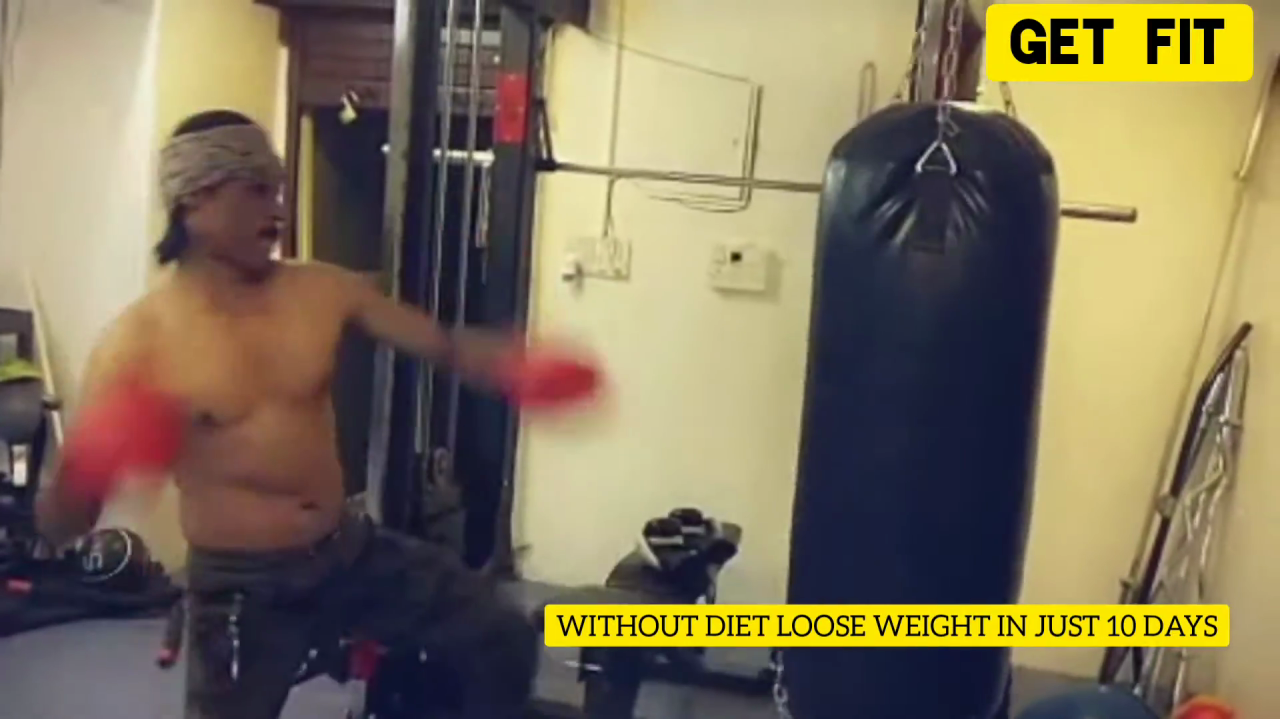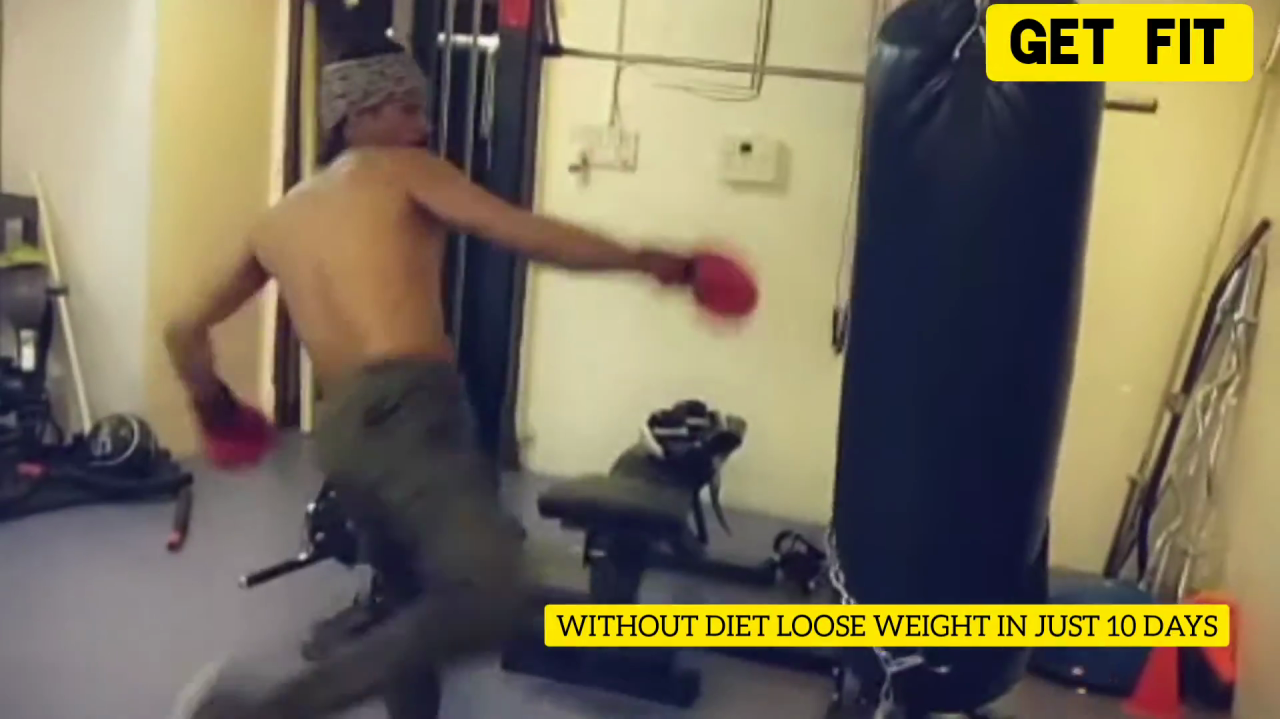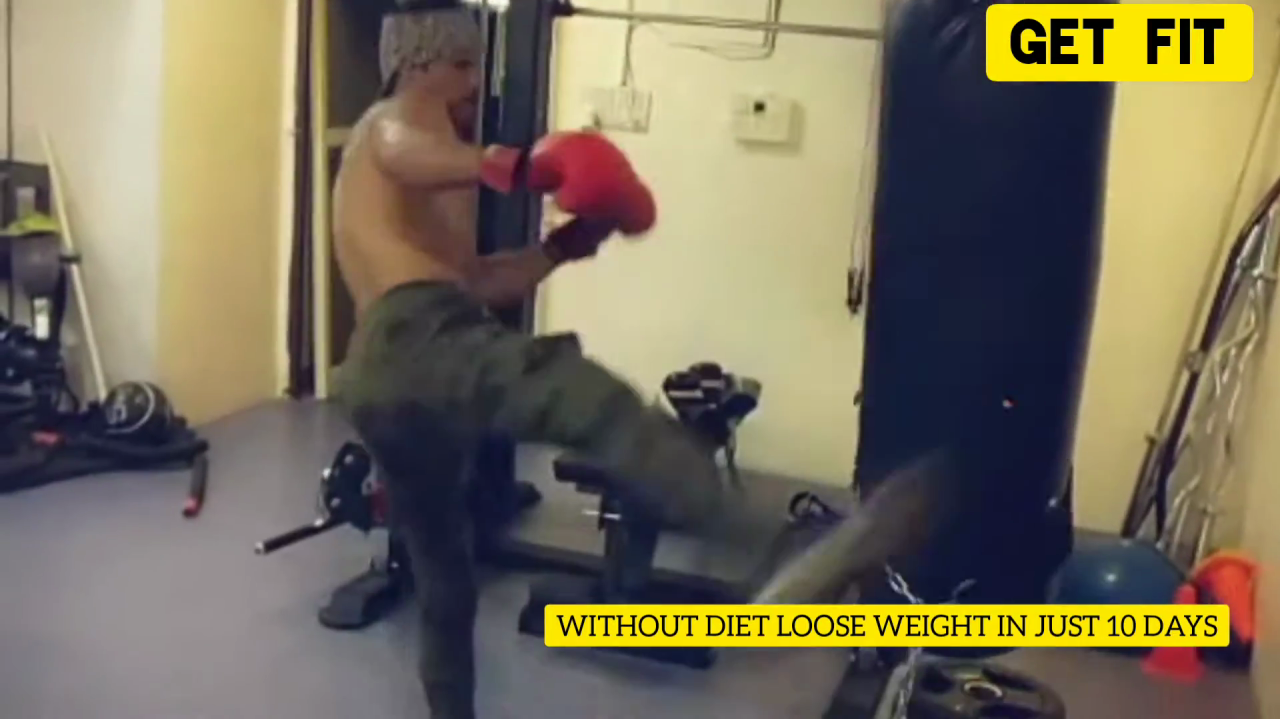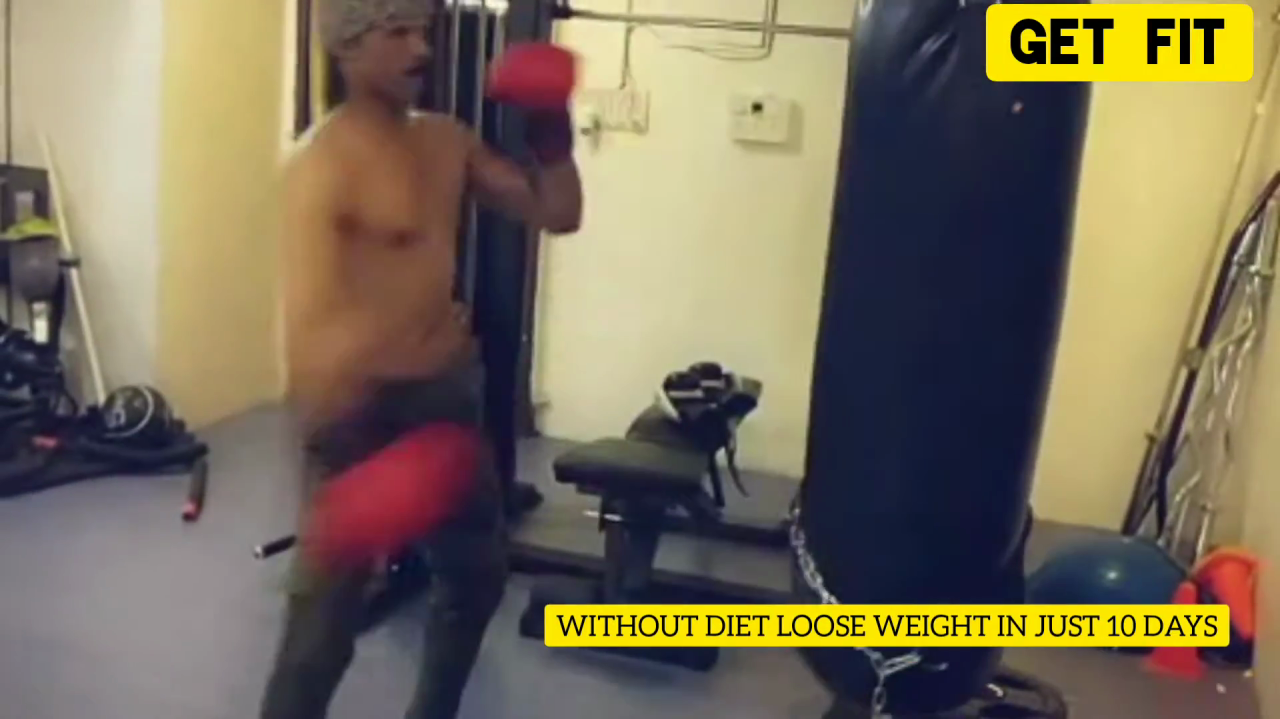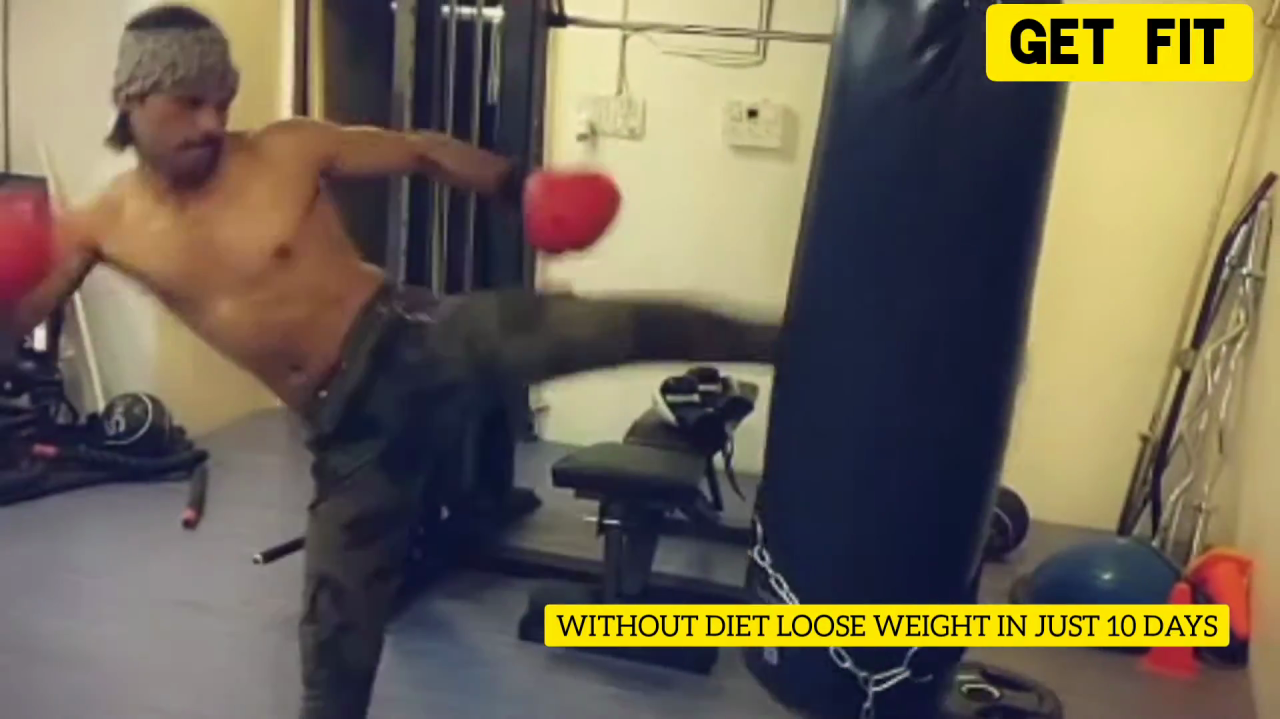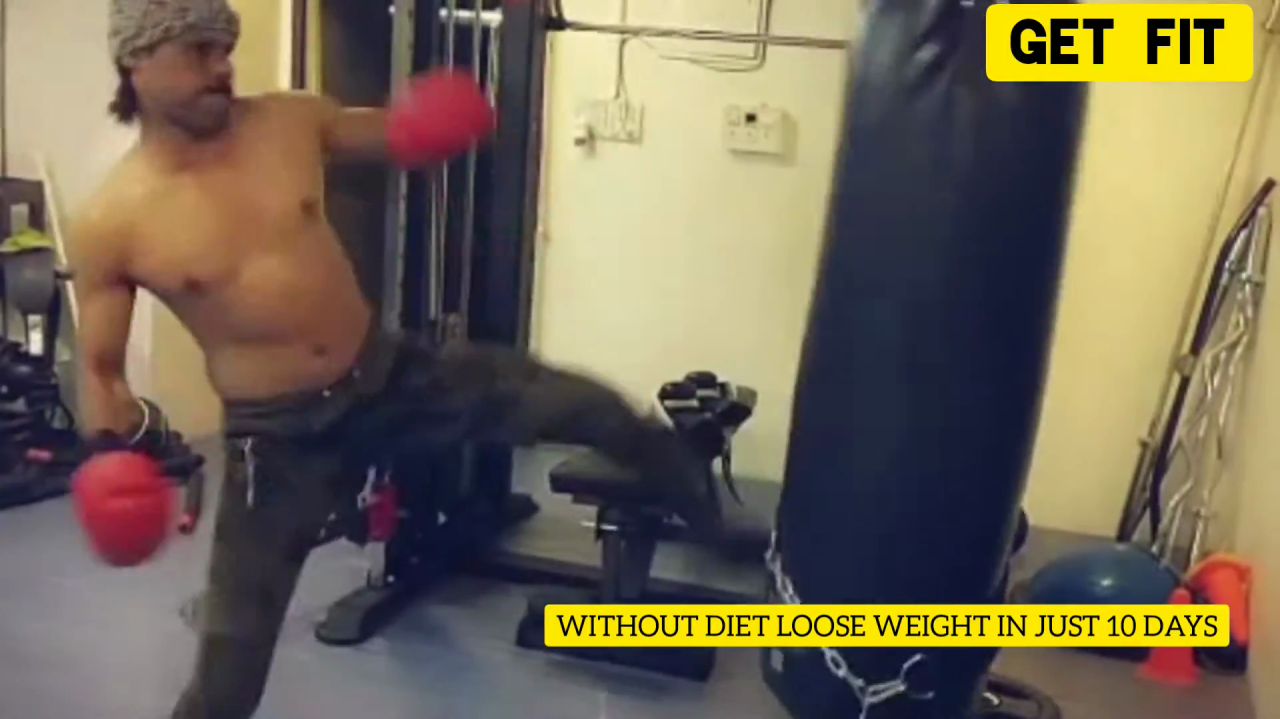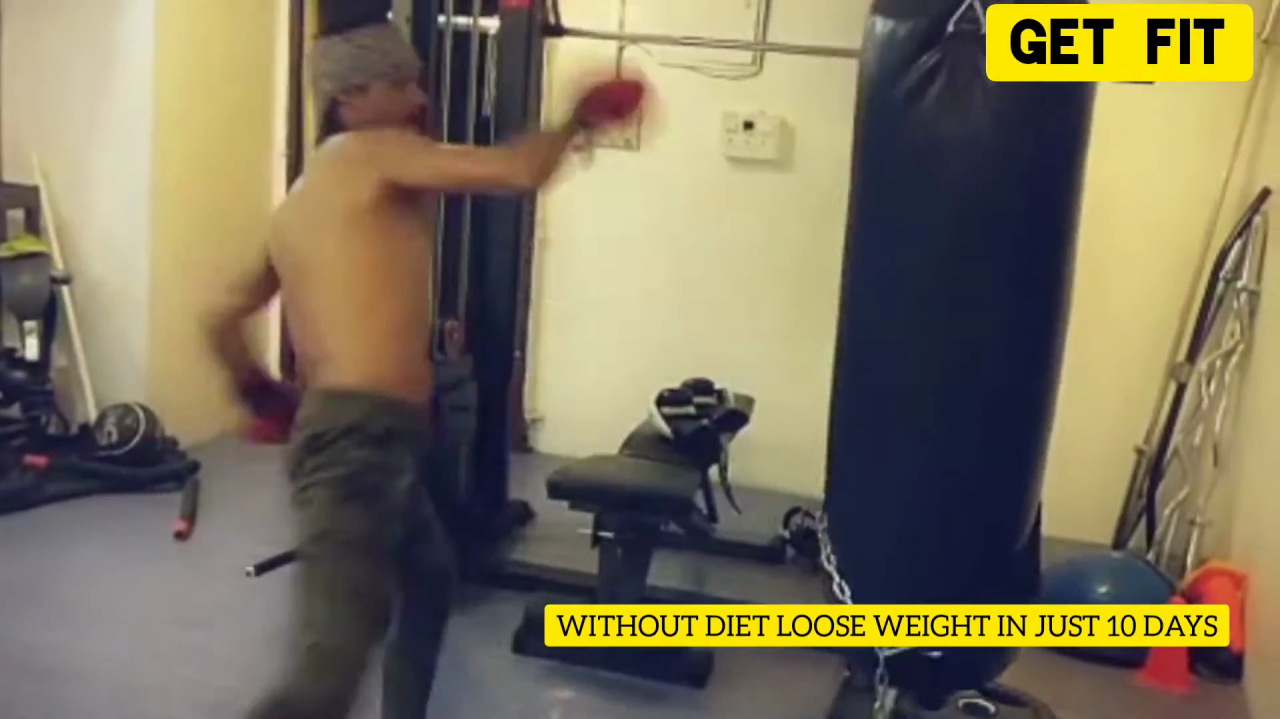
dt=0.3s
person 1, frame 1
left shoulder: (323, 291)
right shoulder: (139, 338)
left elbow: (442, 341)
right elbow: (60, 517)
left wrist: (516, 363)
right wrist: (77, 483)
left hip: (350, 554)
right hip: (240, 589)
left knee: (498, 640)
person 1, frame 2
left shoulder: (278, 219)
right shoulder: (398, 170)
left elbow: (184, 330)
right elbow: (532, 235)
left wrist: (212, 403)
right wrist: (660, 263)
left hip: (354, 422)
right hip: (402, 408)
left knee: (419, 612)
right knee: (487, 600)
person 1, frame 3
right shoulder: (392, 120)
left elbow: (468, 285)
right elbow: (413, 154)
left wrist: (562, 245)
right wrist: (519, 166)
left hip: (374, 372)
right hip: (417, 339)
left knee: (443, 579)
right knee: (613, 416)
person 1, frame 4
left shoulder: (445, 138)
right shoulder: (323, 166)
left elbow: (559, 215)
right elbow: (310, 326)
left wrist: (552, 134)
right wrist: (345, 455)
left hip: (452, 394)
right hip: (362, 408)
left knee: (477, 576)
right knee: (323, 618)
person 1, frame 5
left shoulder: (290, 150)
right shoulder: (113, 221)
left elbow: (420, 149)
left wrist: (517, 185)
left hip: (404, 344)
right hip: (341, 420)
left knee: (600, 329)
right knee: (338, 627)
person 1, frame 6
left shoulder: (285, 120)
right shoulder: (110, 221)
left elbow: (400, 132)
right elbow: (100, 369)
left wrist: (432, 113)
right wrist: (112, 446)
left hip: (388, 372)
right hip: (278, 434)
left knee: (584, 406)
right knee: (234, 644)
left ankle: (700, 508)
person 1, frame 7
left shoulder: (299, 209)
right shoulder: (373, 154)
left elbow: (223, 329)
right elbow: (519, 171)
left wrist: (275, 402)
right wrist: (583, 114)
left hip: (354, 440)
right hip: (361, 445)
left knee: (428, 587)
